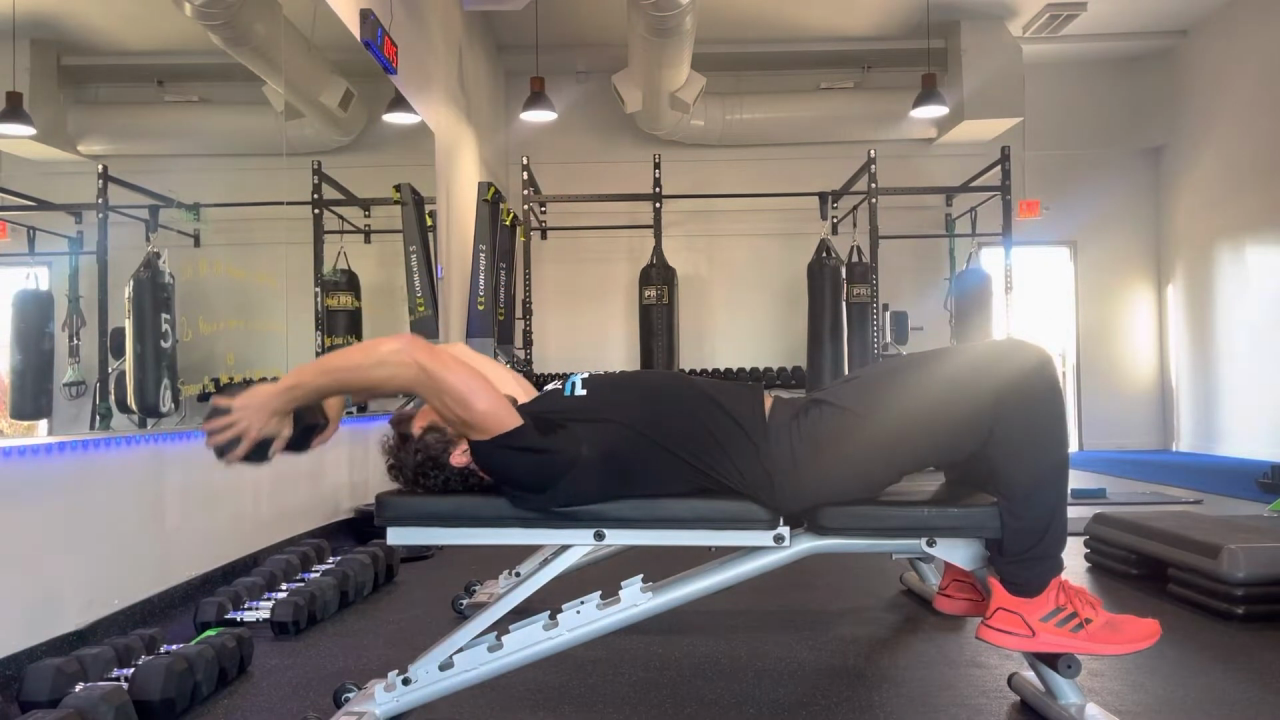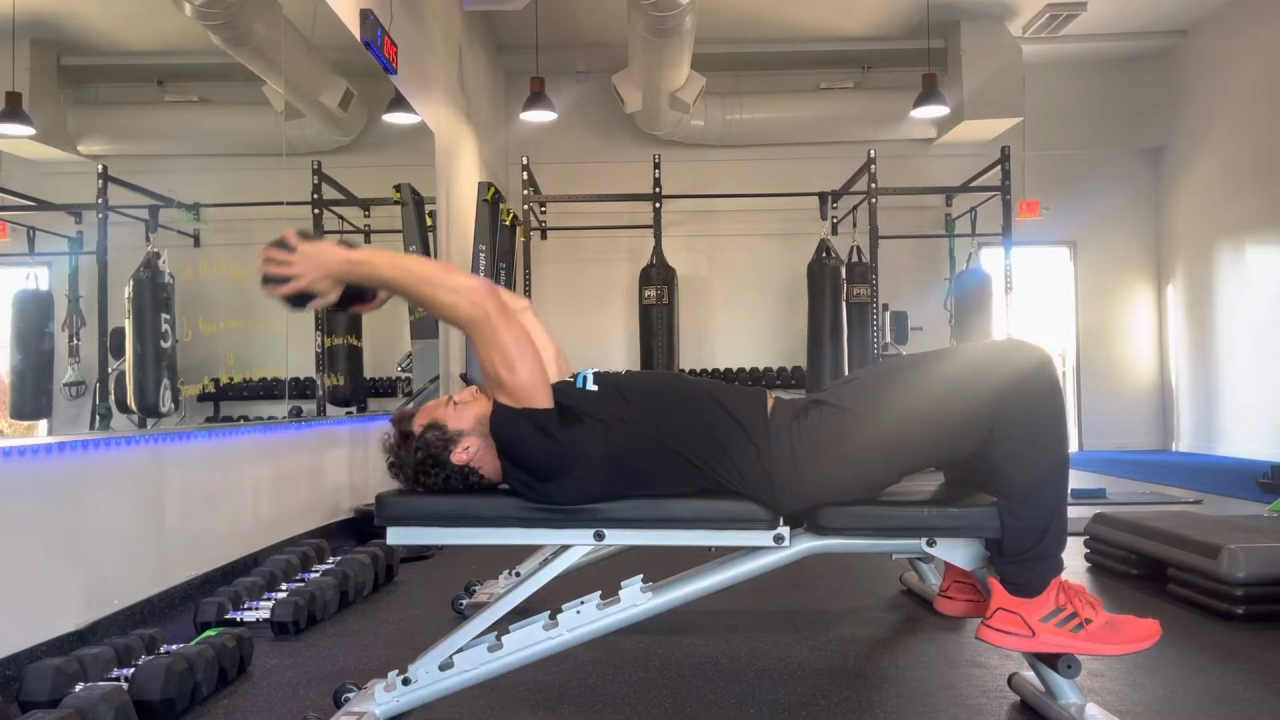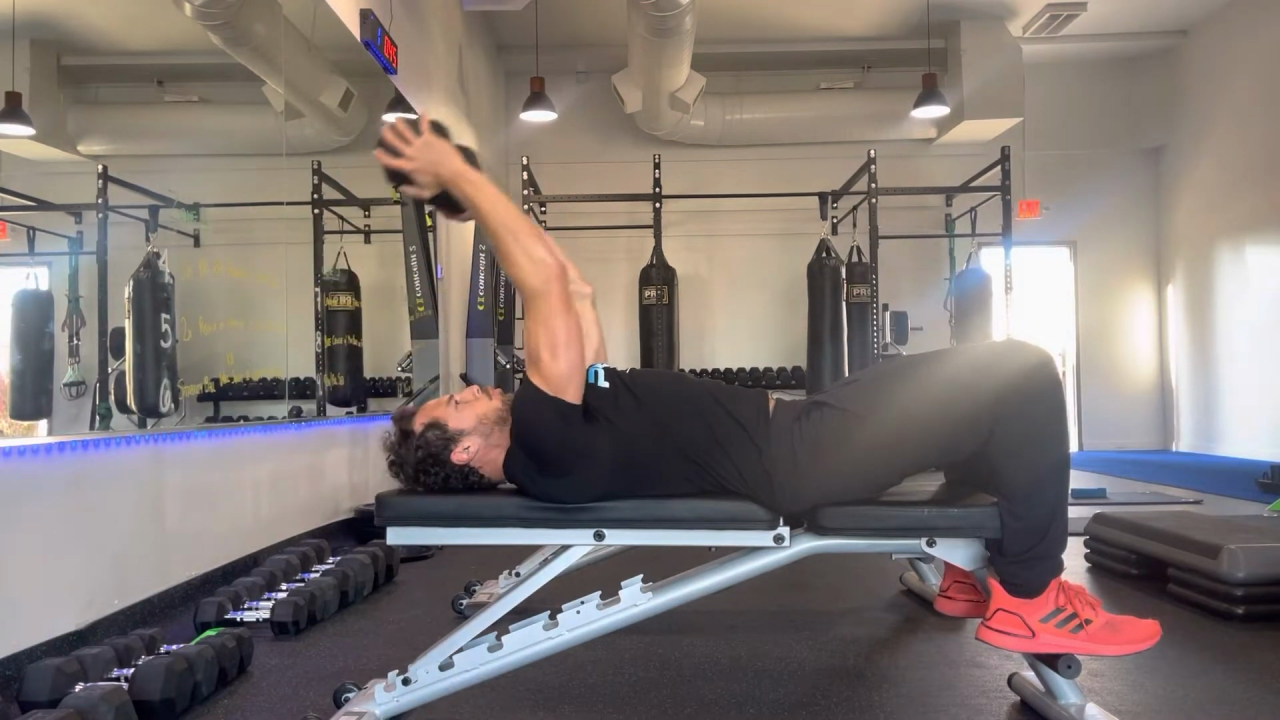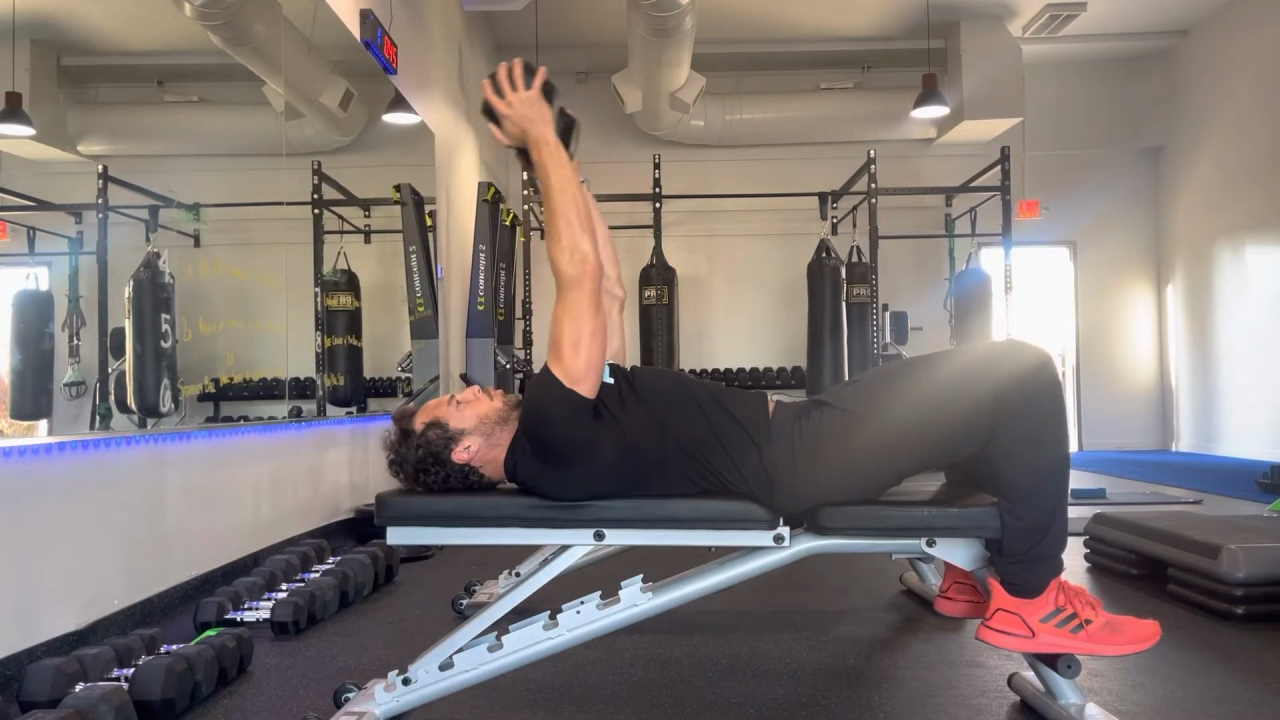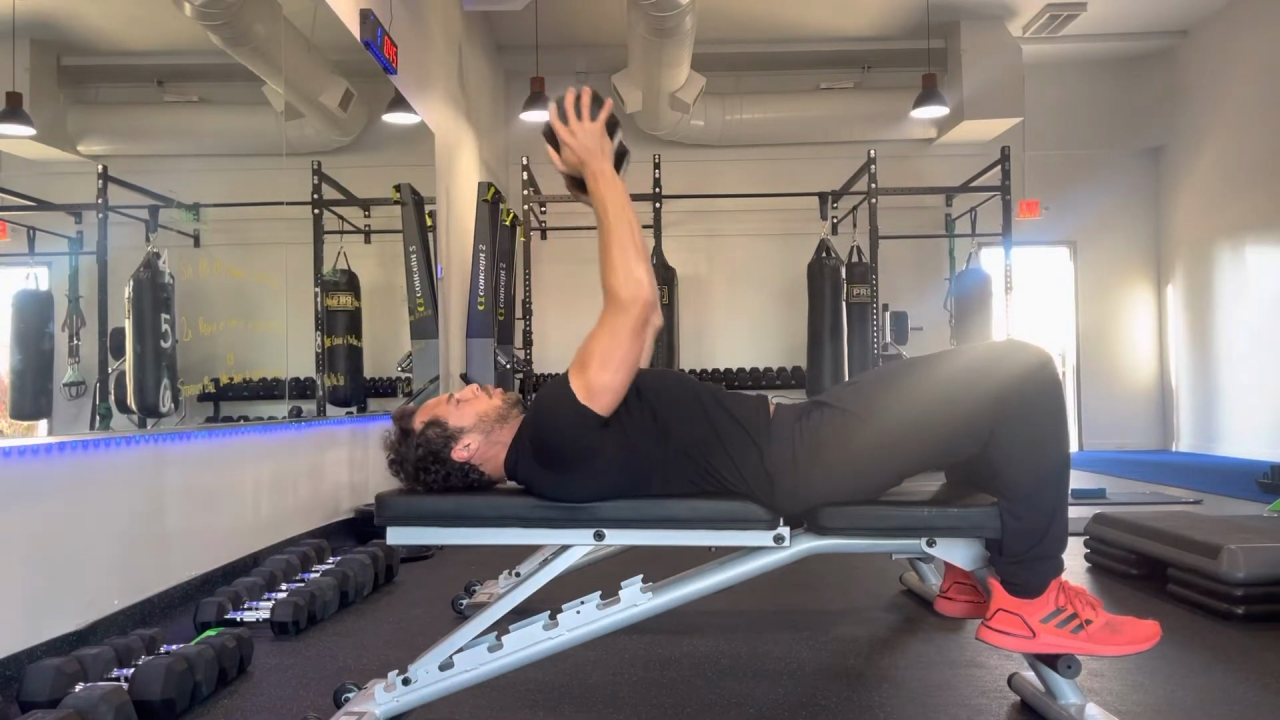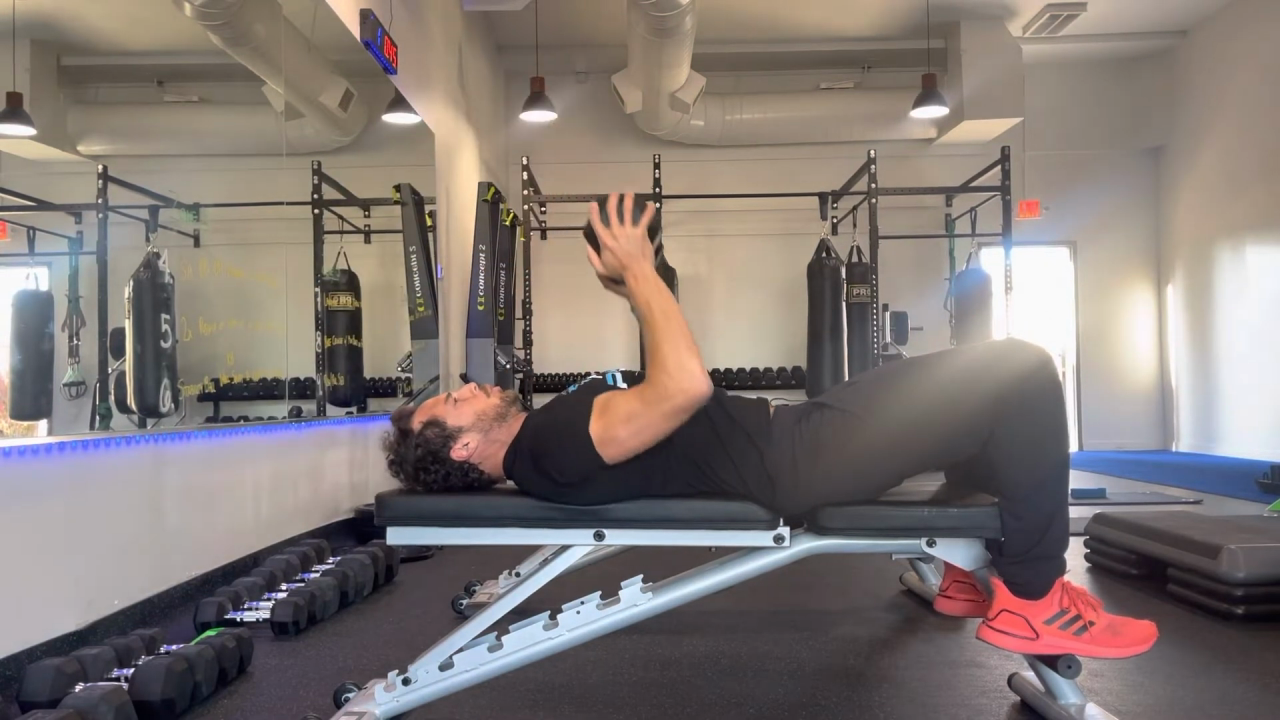
dt=0.3s
person 1, frame 1
left shoulder: (535, 424)
right shoulder: (528, 466)
left elbow: (441, 360)
right elbow: (420, 359)
left wrist: (328, 385)
right wrist: (284, 391)
left hip: (795, 418)
right hip: (797, 454)
left knee: (989, 378)
right knee: (1021, 373)
left ankle: (977, 568)
right ankle: (1029, 598)
person 1, frame 2
left shoulder: (546, 430)
right shoulder: (542, 457)
left elbow: (505, 313)
right elbow: (485, 306)
left wrist: (356, 267)
right wrist: (347, 261)
left hip: (794, 424)
right hip: (798, 455)
left knee: (990, 377)
right knee: (1021, 373)
left ankle: (974, 569)
right ankle: (1026, 597)
person 1, frame 3
left shoulder: (554, 424)
right shoulder: (545, 449)
left elbow: (572, 293)
right elbow: (549, 288)
left wrist: (466, 185)
right wrist: (458, 174)
left hip: (797, 426)
right hip: (800, 458)
left knee: (990, 380)
right knee: (1023, 376)
left ankle: (980, 569)
right ankle: (1027, 603)
person 1, frame 4
left shoulder: (551, 428)
right shoulder: (552, 442)
left elbow: (603, 286)
right elbow: (579, 272)
left wrist: (548, 149)
right wrist: (539, 136)
left hip: (799, 428)
right hip: (802, 458)
left knee: (984, 389)
right knee: (1021, 376)
left ankle: (978, 565)
right ankle: (1027, 597)
person 1, frame 5
left shoulder: (554, 424)
right shoulder: (554, 441)
left elbow: (629, 316)
right elbow: (638, 300)
left wrist: (596, 187)
right wrist: (596, 169)
left hip: (796, 432)
right hip: (799, 460)
left knee: (990, 380)
right knee: (1023, 376)
left ankle: (977, 571)
right ankle: (1028, 601)
person 1, frame 6
left shoulder: (555, 427)
right shoulder: (551, 451)
left elbow: (663, 386)
right elbow: (688, 383)
left wrist: (629, 285)
right wrist: (637, 267)
left hip: (795, 426)
right hip: (800, 460)
left knee: (984, 381)
right knee: (1021, 373)
left ankle: (972, 570)
right ankle: (1030, 600)
